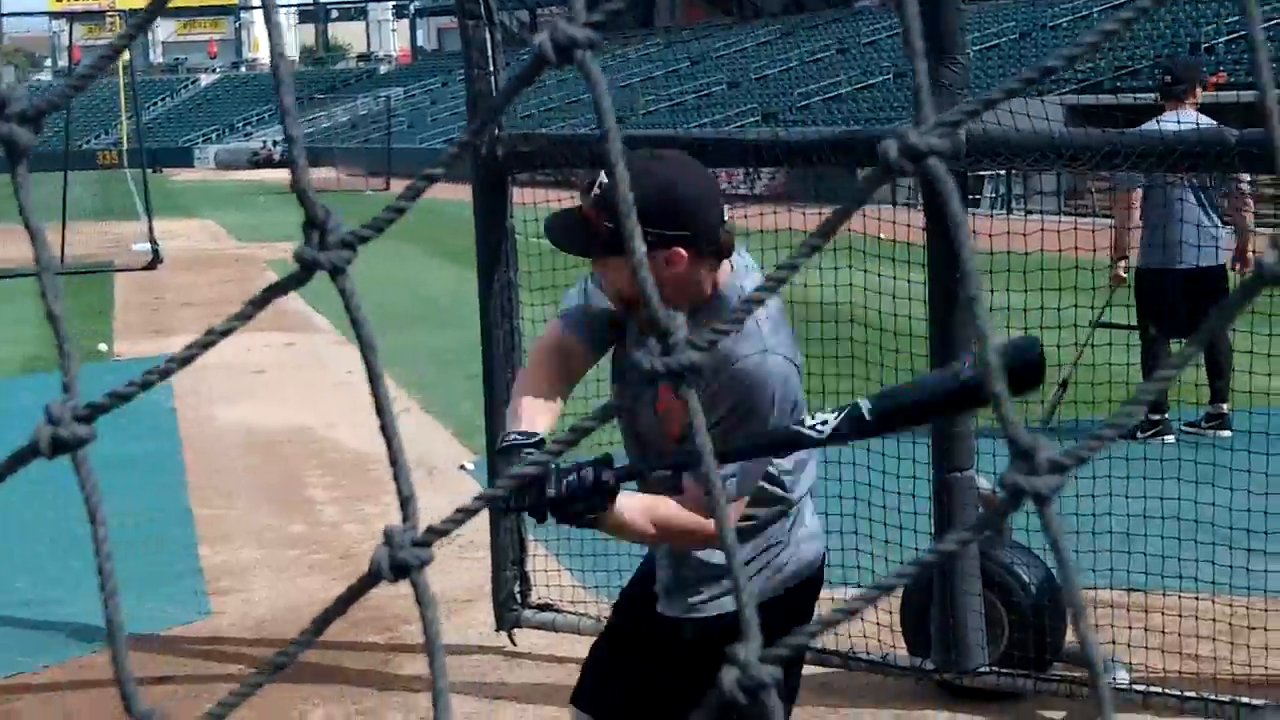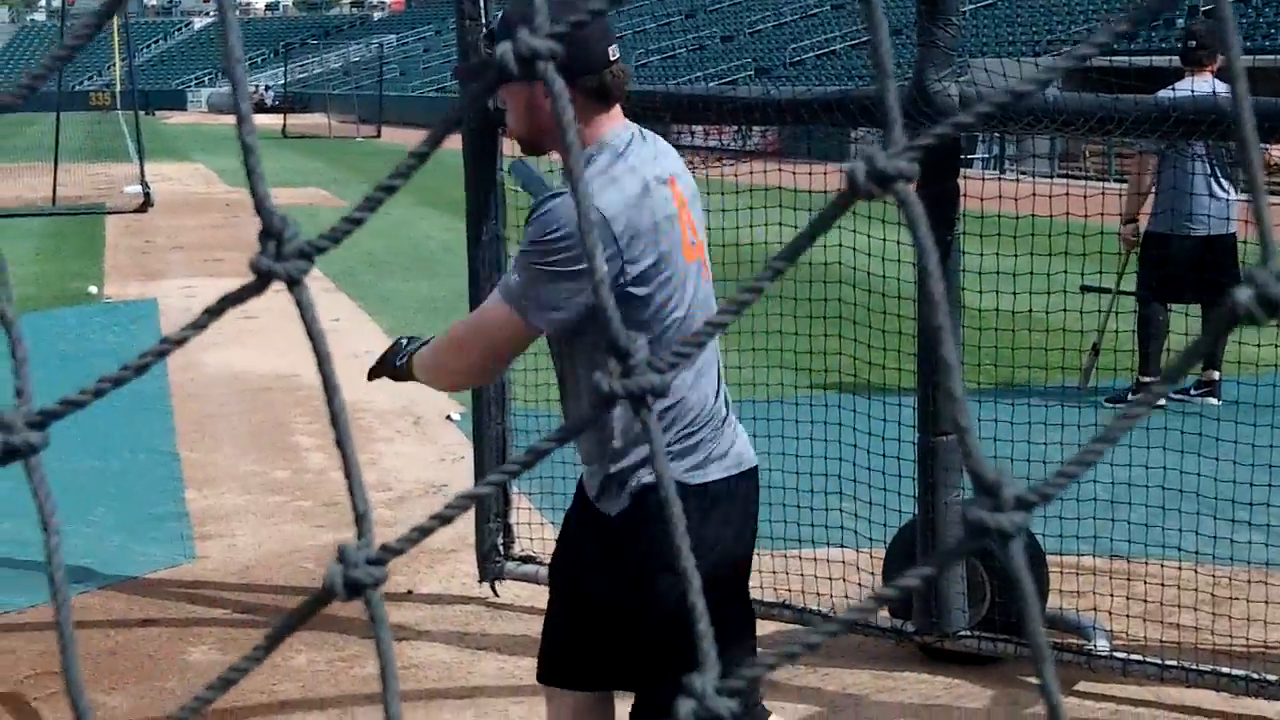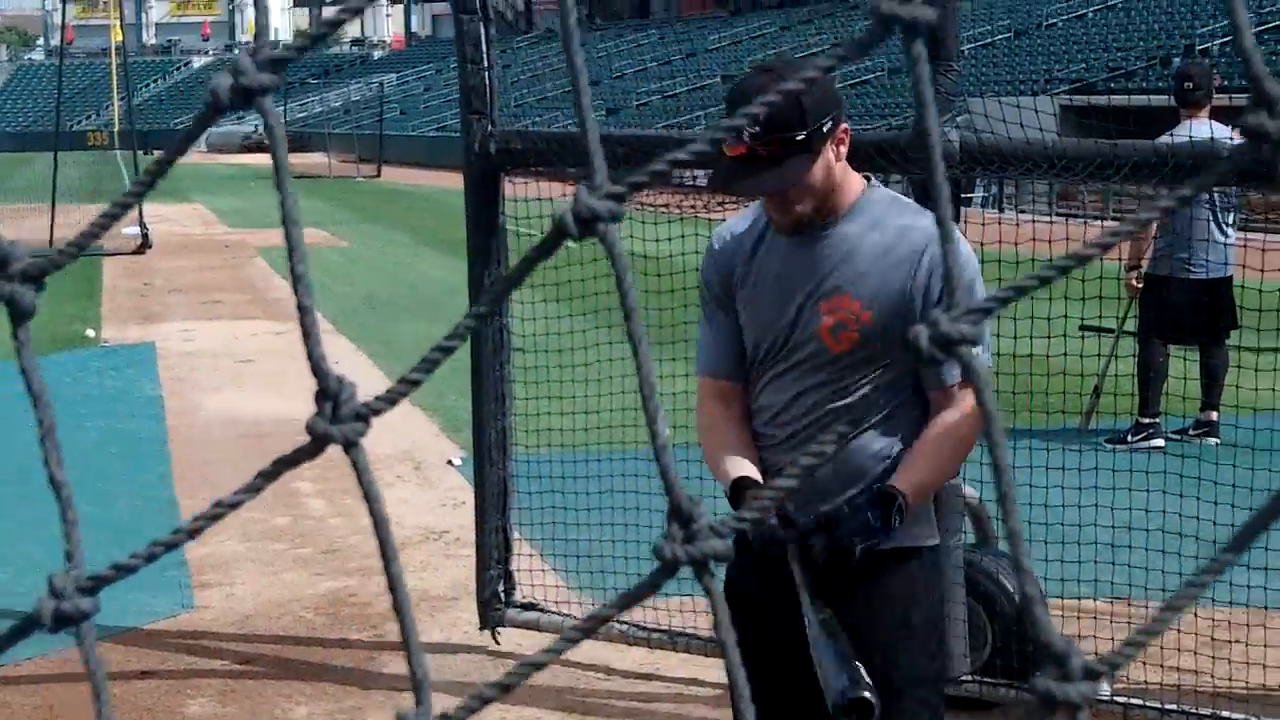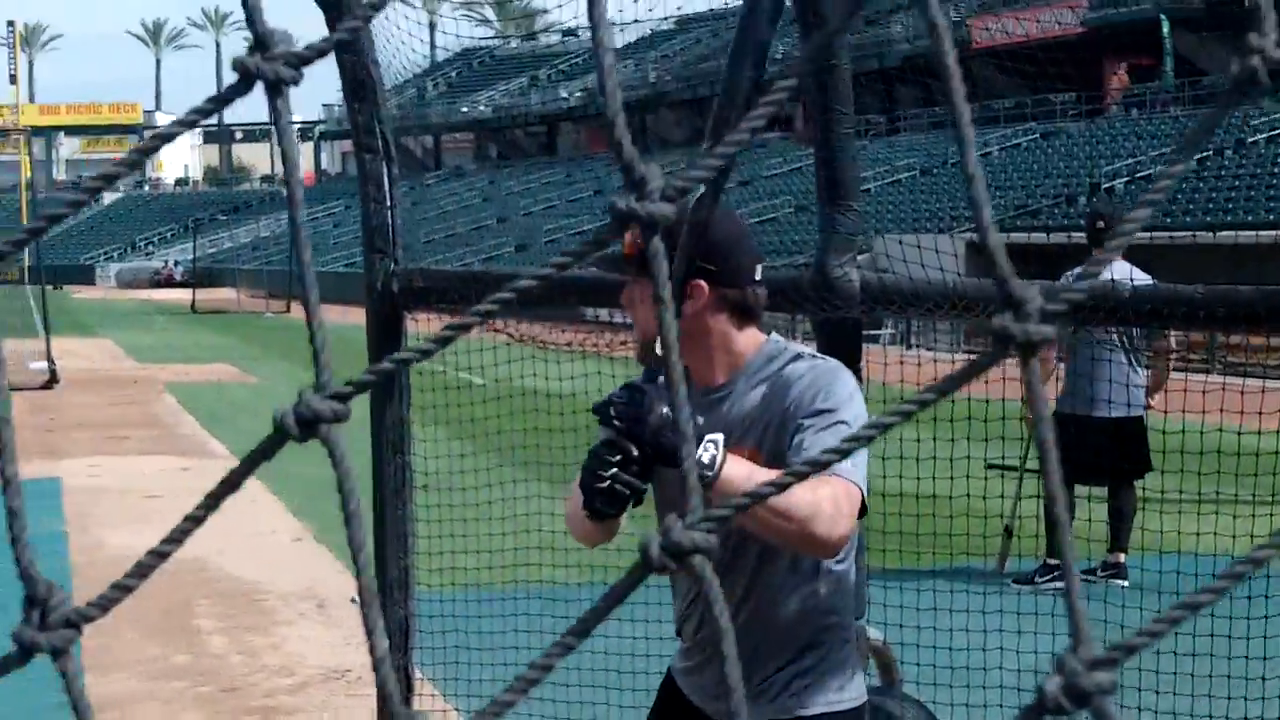
dt=1s
person 1, frame 1
left shoulder: (749, 363)
right shoulder: (628, 282)
left elbow: (707, 523)
right elbow: (545, 362)
left wrist: (600, 503)
right wrist: (521, 443)
left hip: (731, 596)
person 1, frame 2
left shoulder: (585, 206)
right shoulder: (650, 158)
left elbow: (478, 351)
left wrist: (408, 357)
left hip: (684, 499)
right hip: (619, 487)
person 1, frame 3
left shoulder: (925, 246)
right shoulder: (729, 249)
left elbow: (960, 409)
right elbow: (718, 400)
left wrist: (884, 504)
right wrist: (748, 487)
left hip: (884, 556)
right hip: (765, 549)
person 1, frame 4
left shoulder: (817, 385)
right shoulder: (652, 397)
left elbow: (827, 525)
right elbow: (584, 527)
left wrist: (696, 453)
right wrist: (598, 499)
person 2, frame 1
left shoulder: (1145, 135)
left elbow: (1129, 201)
right elbow: (1240, 197)
left wrist: (1119, 255)
right wrist: (1244, 245)
left hip: (1160, 256)
right hip: (1212, 253)
left knee: (1155, 337)
right knee: (1214, 332)
left ankle: (1157, 419)
right ankle: (1219, 412)
person 2, frame 2
left shoulder: (1164, 100)
right shoulder: (1234, 99)
left elbow: (1144, 166)
left wrist: (1128, 218)
left hip: (1171, 222)
right hip: (1220, 220)
left knee: (1152, 299)
right knee: (1215, 301)
left ankle: (1147, 382)
right ankle: (1209, 380)
person 2, frame 3
left shoulder: (1166, 145)
right shoulder: (1234, 141)
left wrist: (1132, 263)
left hip: (1172, 264)
right hip: (1220, 262)
left knee: (1153, 339)
right knee: (1214, 341)
left ankle: (1148, 424)
right ankle: (1209, 420)
person 2, frame 4
left shoulder: (1071, 280)
right shoulder: (1145, 283)
left elbow: (1051, 347)
right elbow: (1162, 348)
right wrist: (1154, 390)
left hip: (1080, 404)
right hip: (1129, 404)
left knee: (1061, 478)
right knee: (1122, 480)
left ankle: (1054, 564)
right ankle: (1116, 561)
